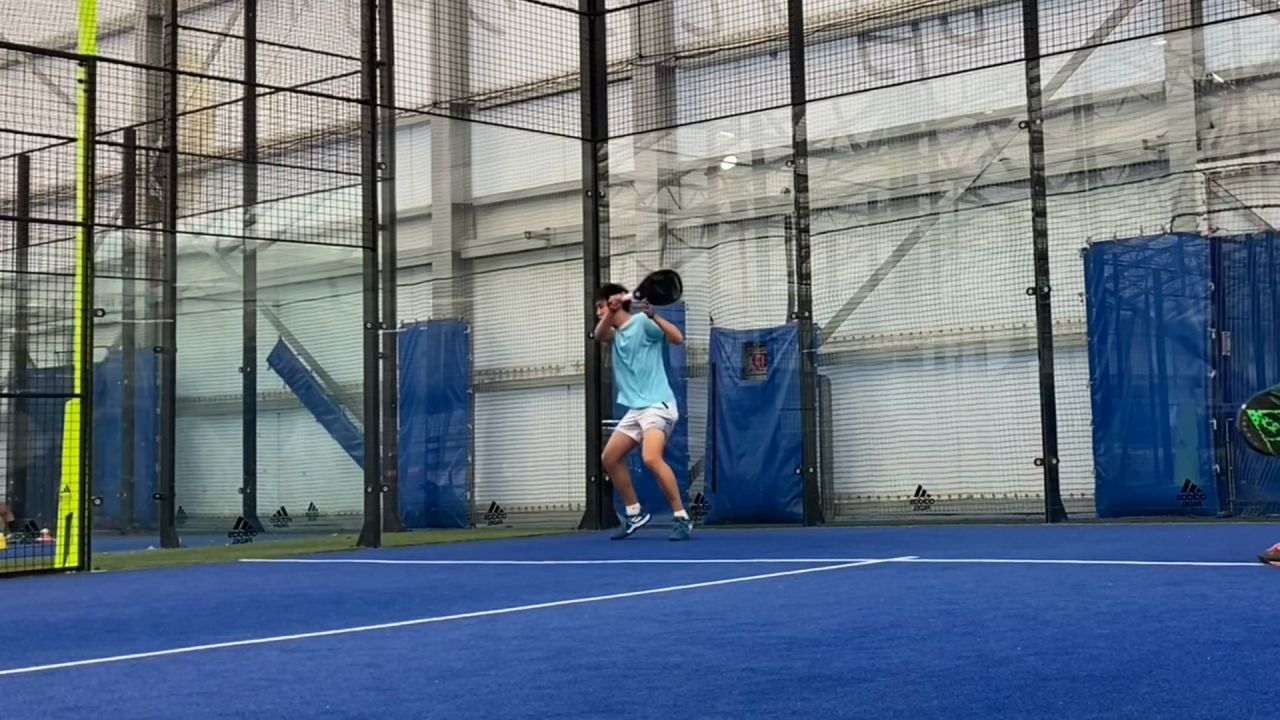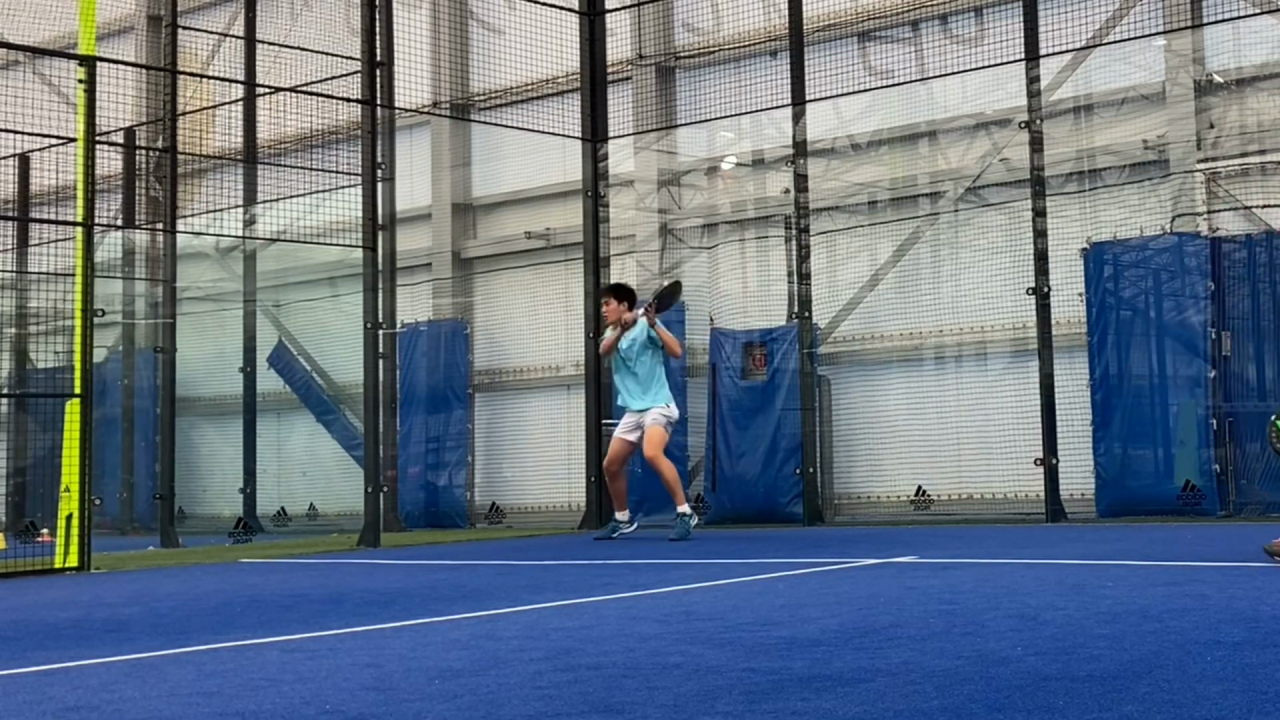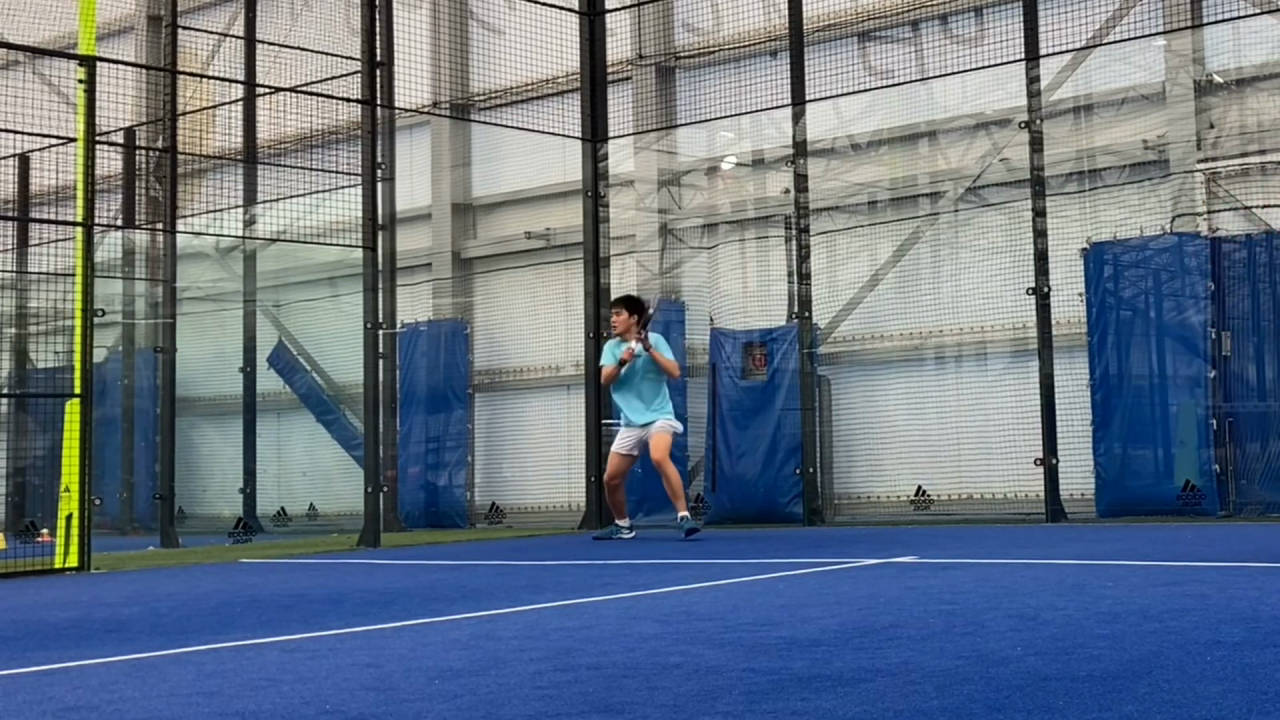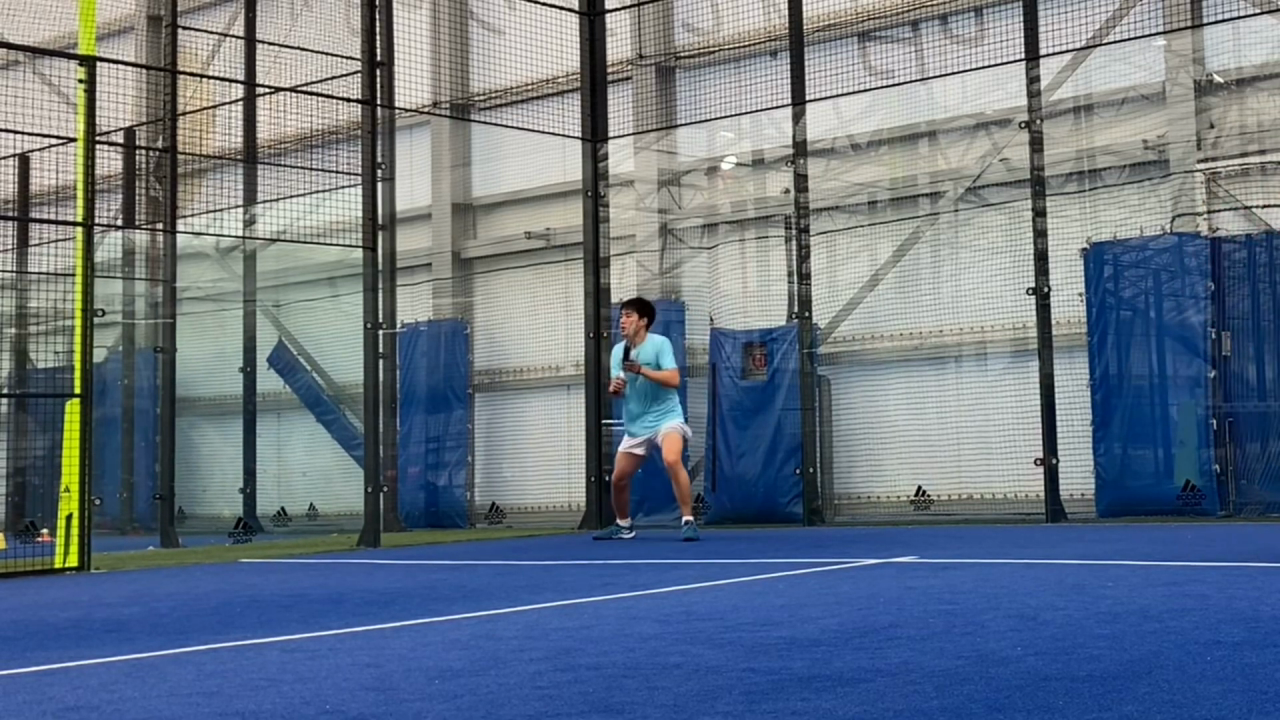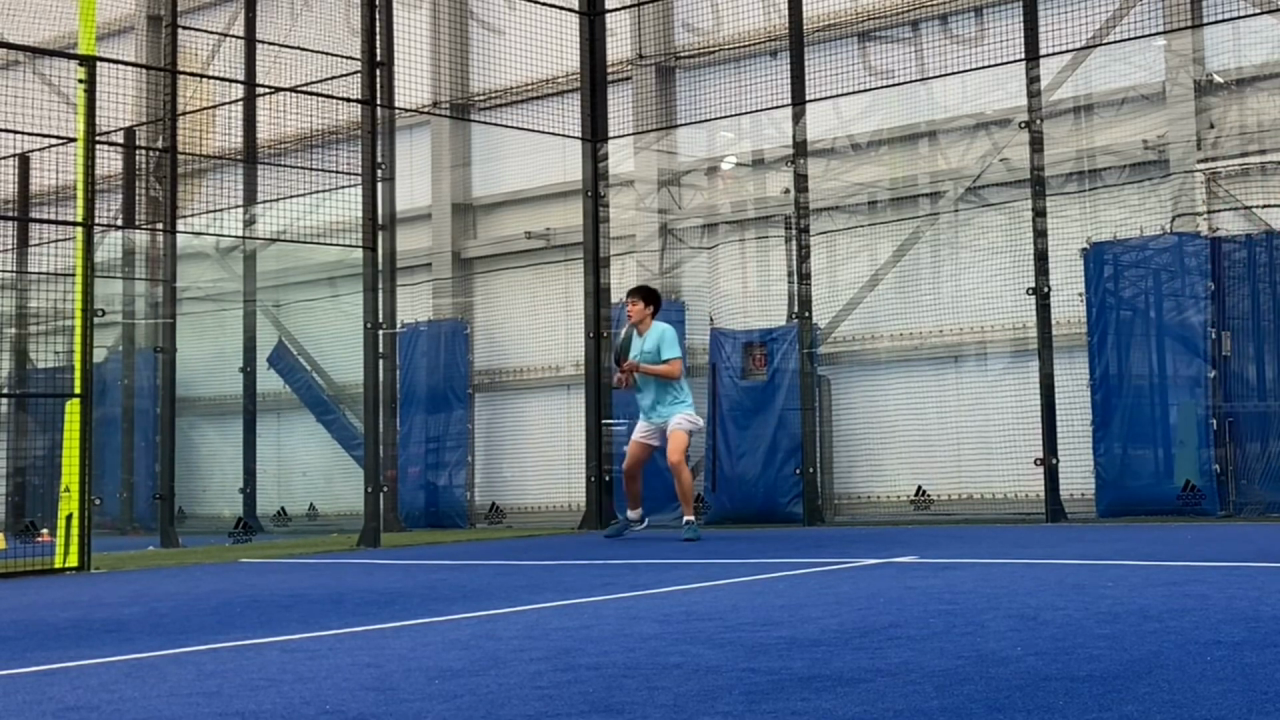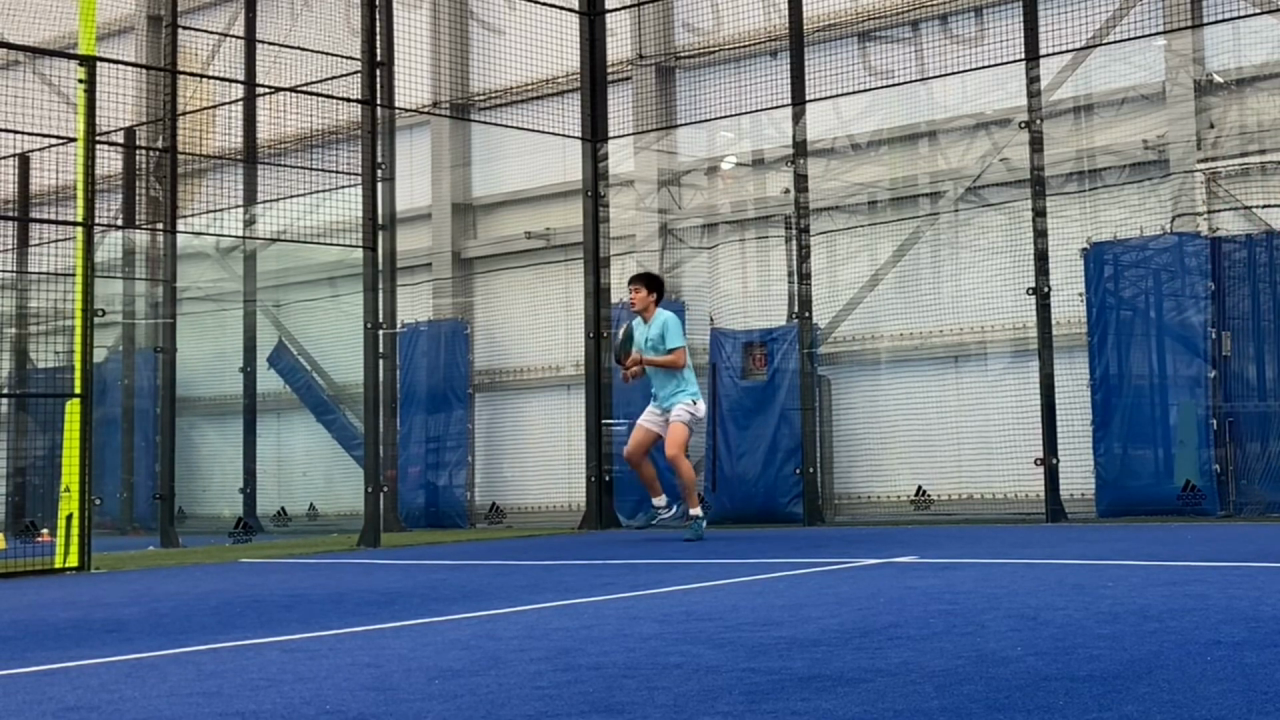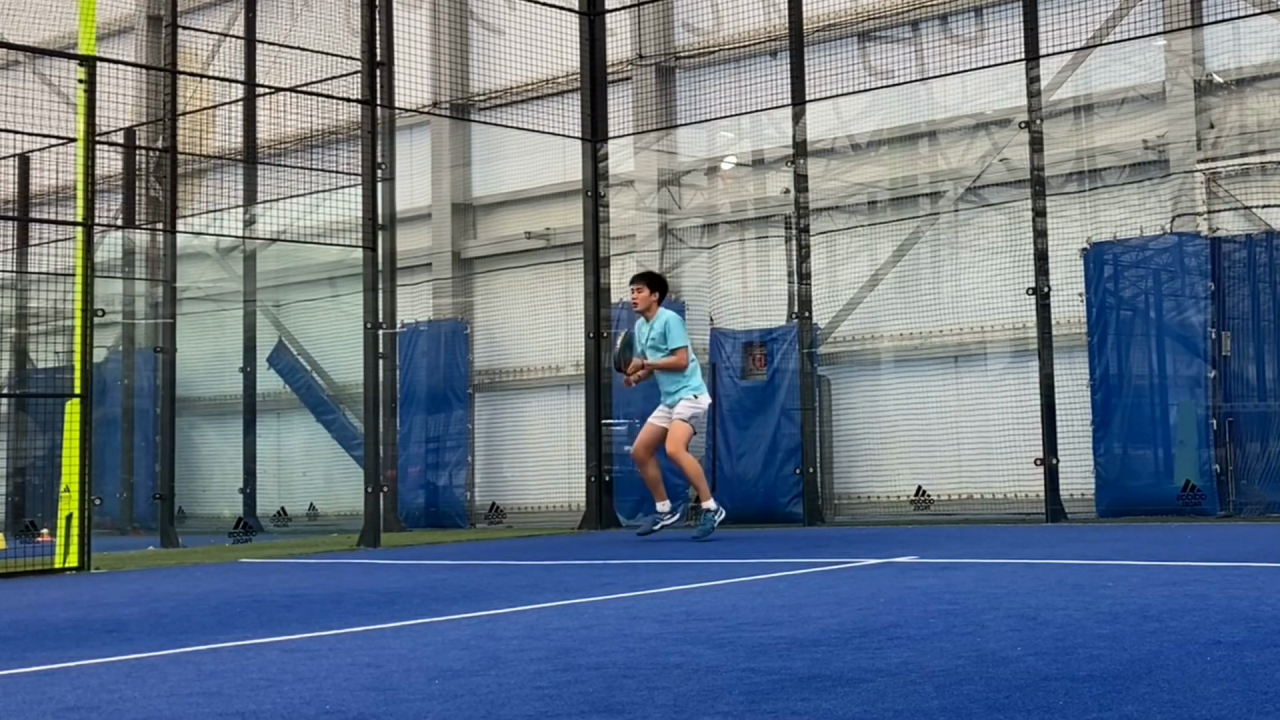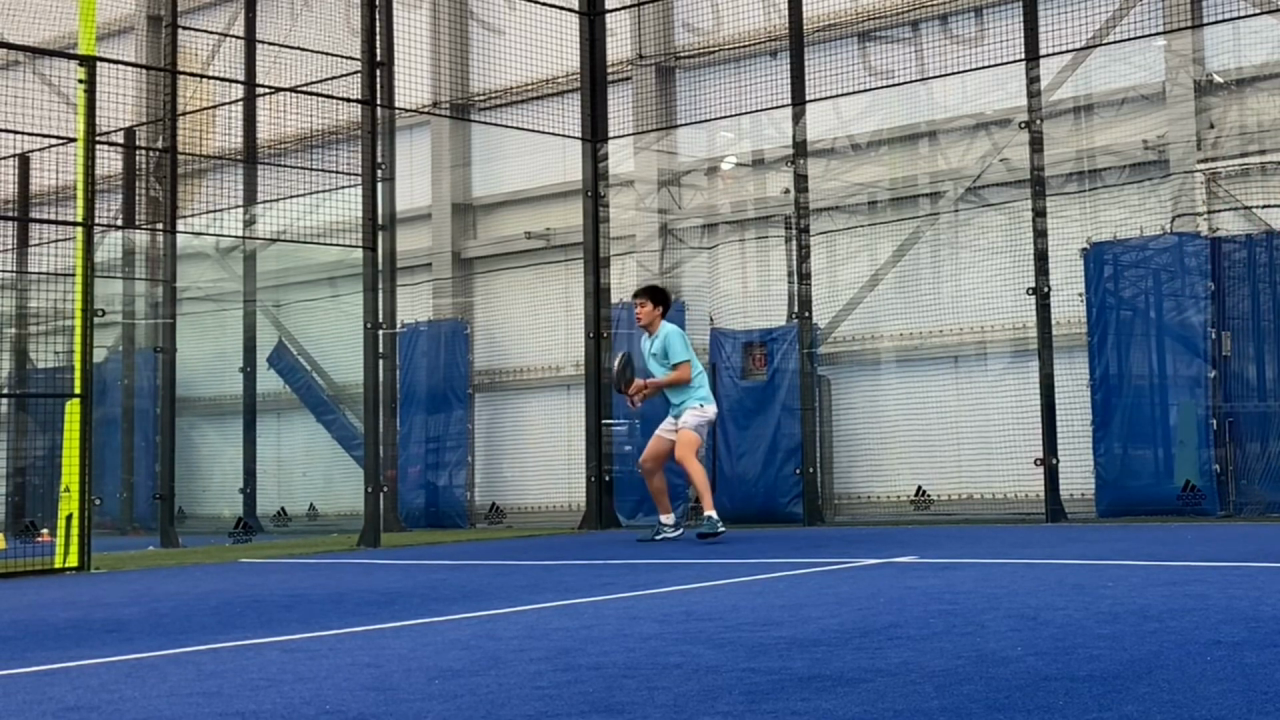
dt=0.1s
person 1, frame 1
left shoulder: (642, 322)
right shoulder: (613, 332)
left elbow: (678, 338)
right elbow: (600, 336)
left wrist: (653, 316)
right wrist: (609, 314)
left hip: (658, 406)
right hip: (635, 409)
left knee: (651, 457)
right knee: (609, 458)
left ankle: (681, 517)
right ankle: (635, 513)
person 1, frame 2
left shoulder: (646, 326)
right shoulder: (612, 334)
left elbow: (676, 351)
right elbow: (604, 351)
left wrist: (654, 325)
right wrist: (621, 326)
left hip: (658, 405)
right hip: (633, 411)
left knee: (652, 454)
right knee: (610, 466)
left ankle: (684, 513)
right ankle: (622, 520)
person 1, frame 3
left shoulder: (655, 340)
right shoulder: (611, 347)
left elbow: (675, 373)
right elbow: (605, 380)
left wrist: (649, 350)
right wrist: (621, 363)
left hip: (659, 417)
right hip: (631, 424)
left knee: (659, 457)
right knee: (611, 479)
left ankle: (684, 517)
right ankle: (623, 525)
person 1, frame 4
left shoulder: (660, 344)
right shoulder: (618, 351)
left elbow: (674, 381)
right elbow: (619, 388)
left wrist: (641, 370)
right wrist: (616, 388)
left hip: (667, 419)
right hip: (636, 426)
left knee: (672, 460)
right knee: (619, 480)
left ankle: (688, 521)
right ankle: (622, 525)
person 1, frame 5
left shoulder: (665, 331)
right shoulder: (630, 339)
left elbow: (675, 371)
right elbow: (632, 379)
left wrist: (639, 367)
right wrist: (623, 378)
left hip: (678, 409)
right hip: (649, 415)
left knee: (675, 459)
right knee: (630, 468)
left ankle: (690, 520)
right ankle: (634, 517)
person 1, frame 6
left shoulder: (667, 320)
right shoulder: (636, 326)
left elbow: (679, 361)
left wrist: (641, 359)
right wrist: (632, 372)
left hip: (685, 397)
right hip: (659, 402)
left knee: (673, 452)
right knee: (633, 452)
left ankle: (695, 514)
right ankle: (661, 503)
person 1, frame 7
left shoulder: (670, 320)
right shoulder: (639, 327)
left elbow: (682, 361)
left wrist: (645, 363)
right wrist: (636, 375)
left hip: (689, 395)
right hip: (668, 400)
left knee: (674, 450)
right knee: (639, 452)
left ankle: (710, 508)
right ankle: (664, 510)
person 1, frame 8
left shoulder: (670, 333)
right shoulder: (646, 341)
left elbow: (685, 375)
left wrist: (647, 385)
right wrist: (641, 389)
left hip: (699, 405)
right hip: (679, 412)
left knee: (684, 455)
right knee: (648, 463)
left ankle: (712, 519)
right ankle: (668, 523)
